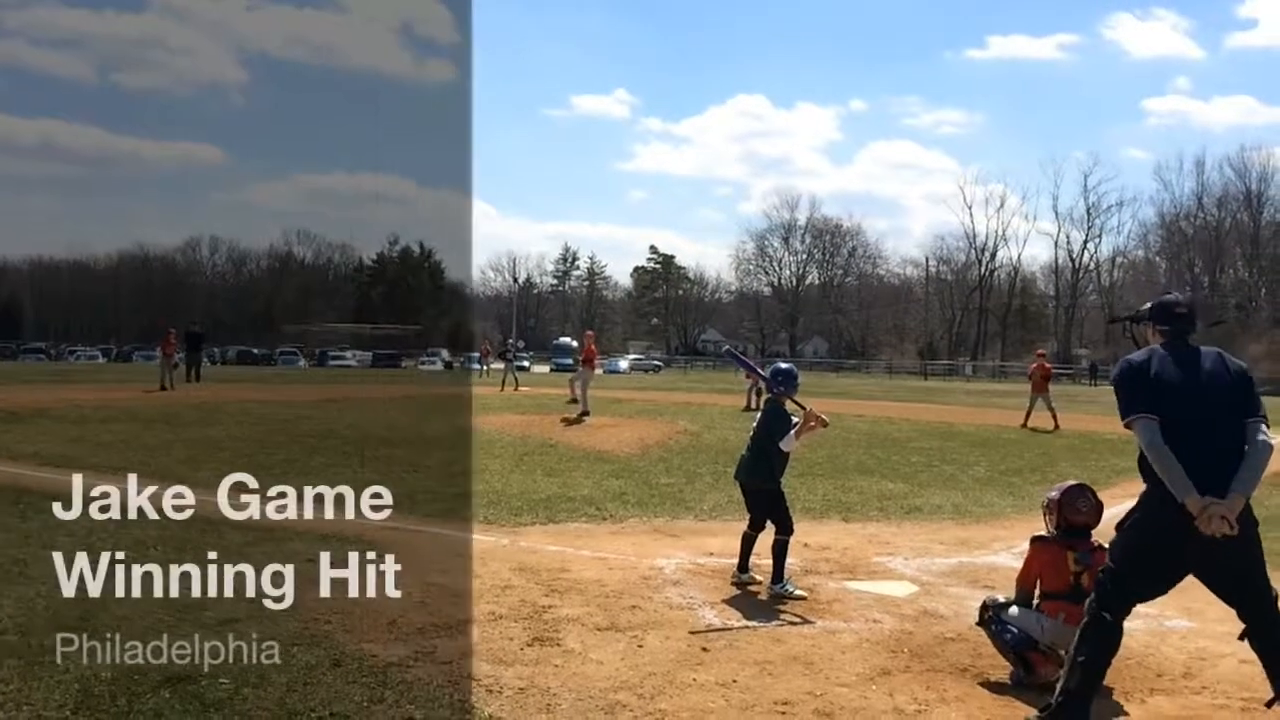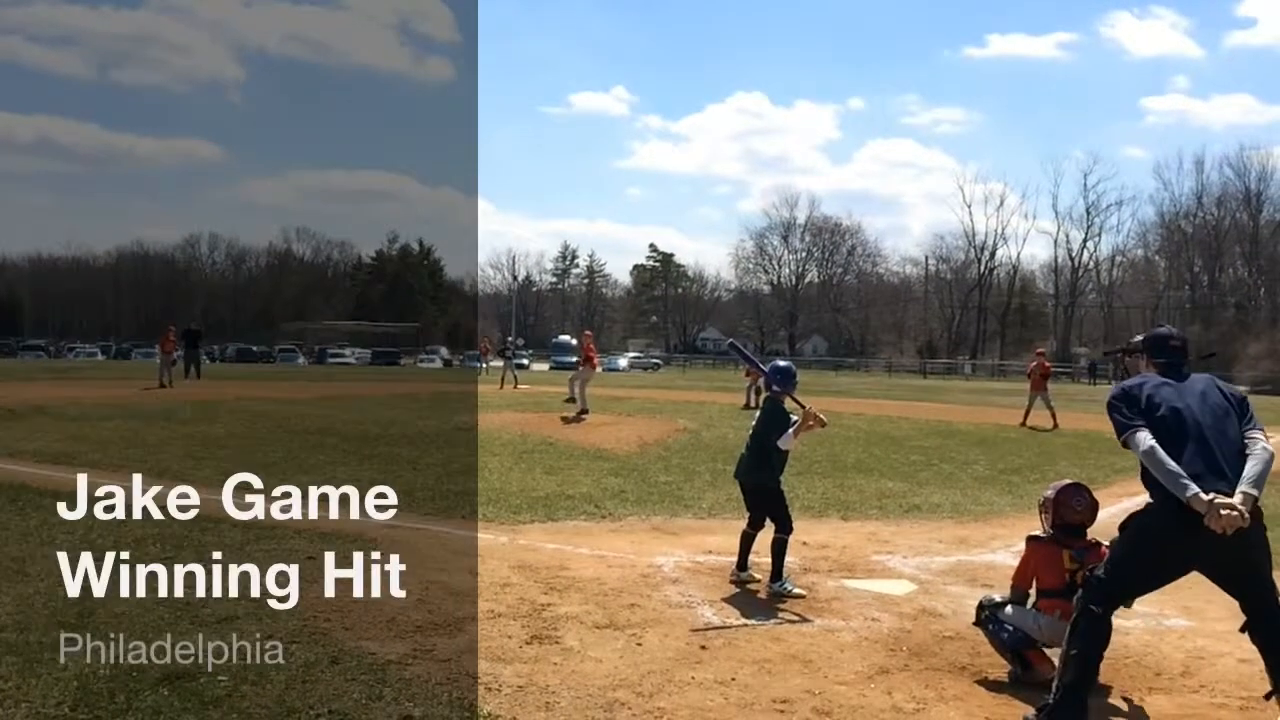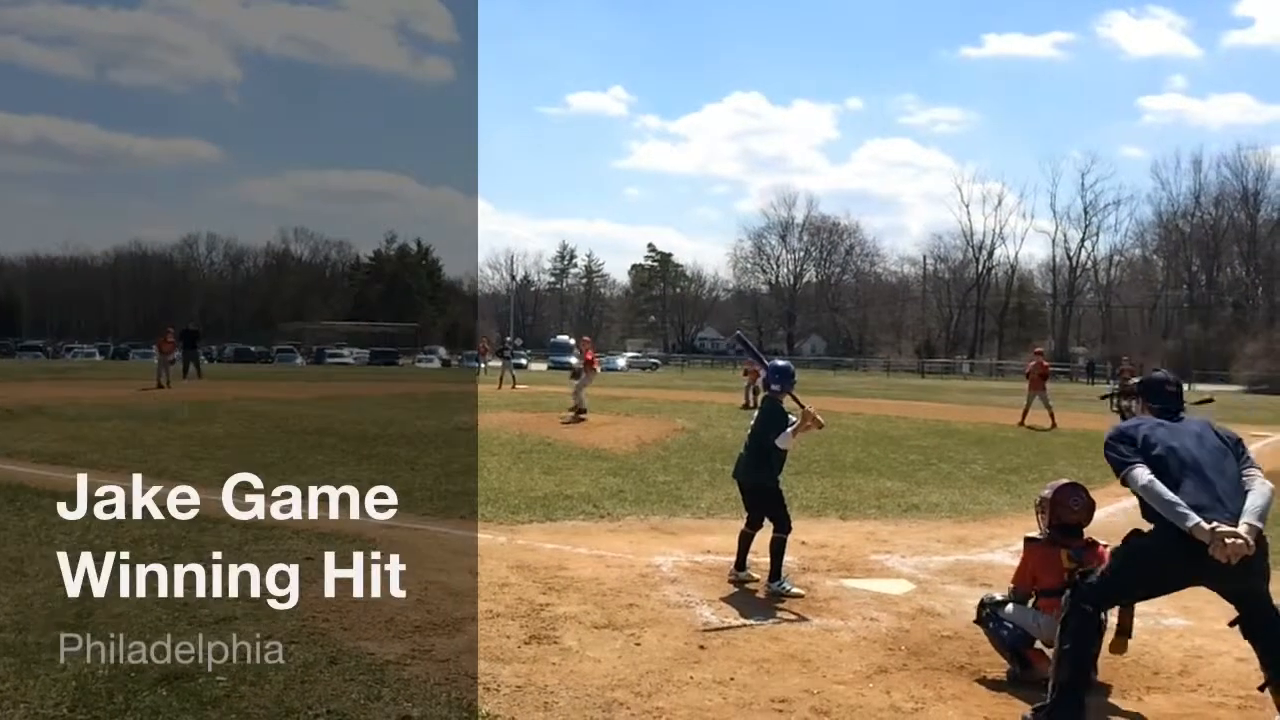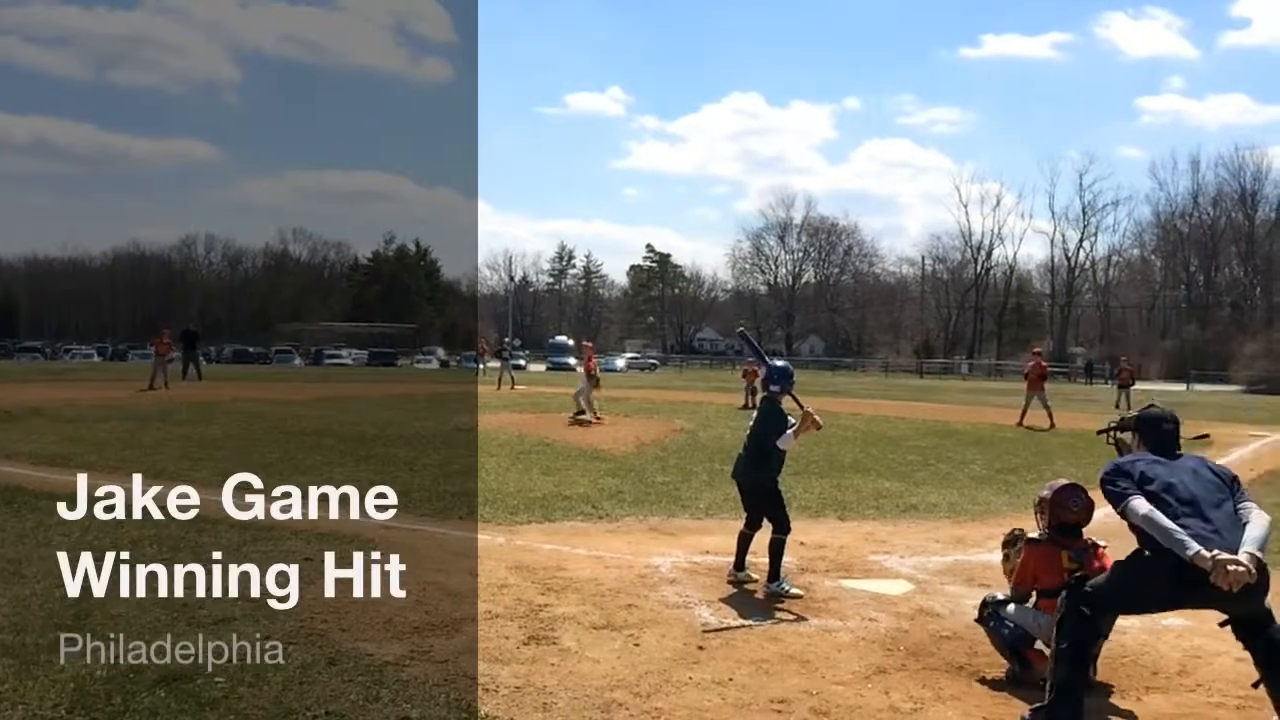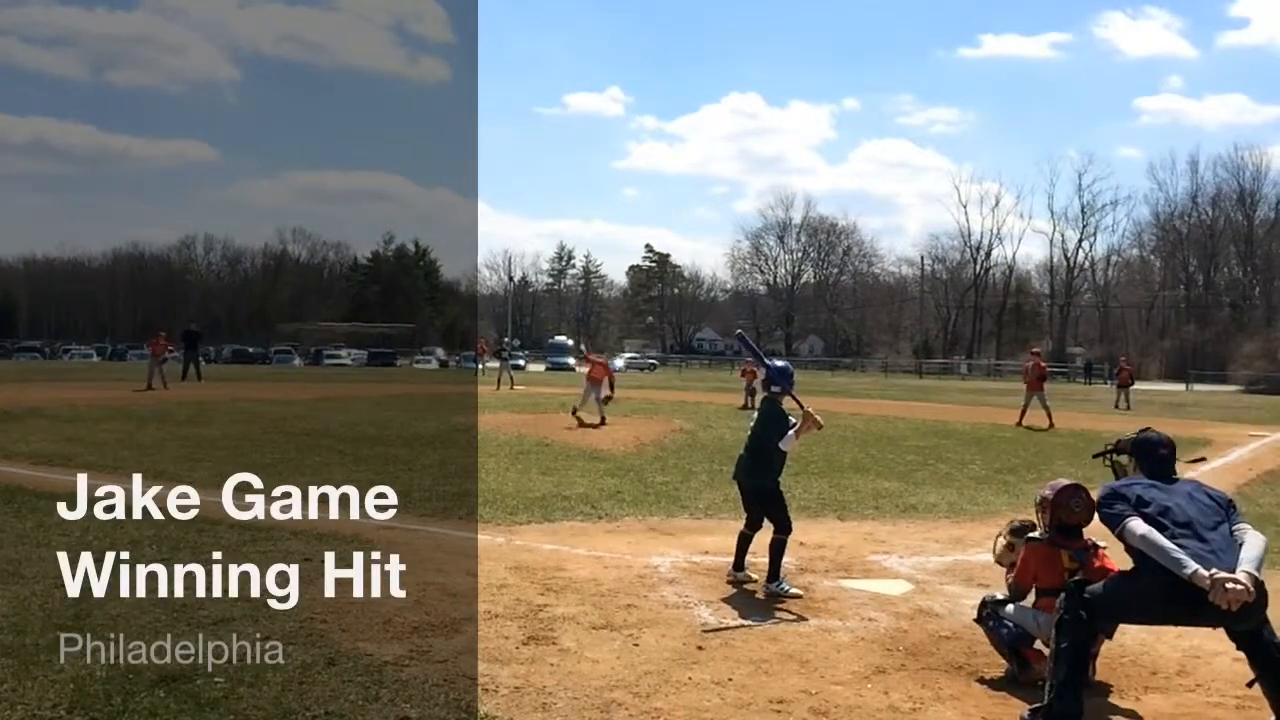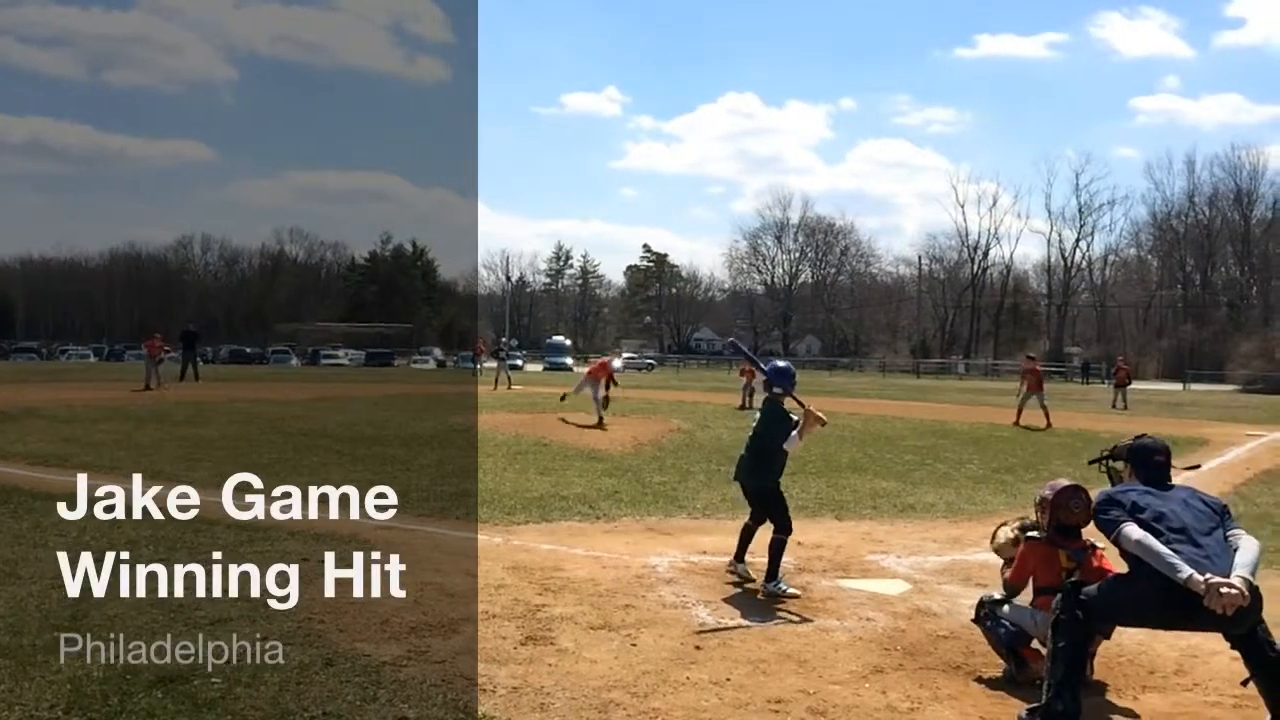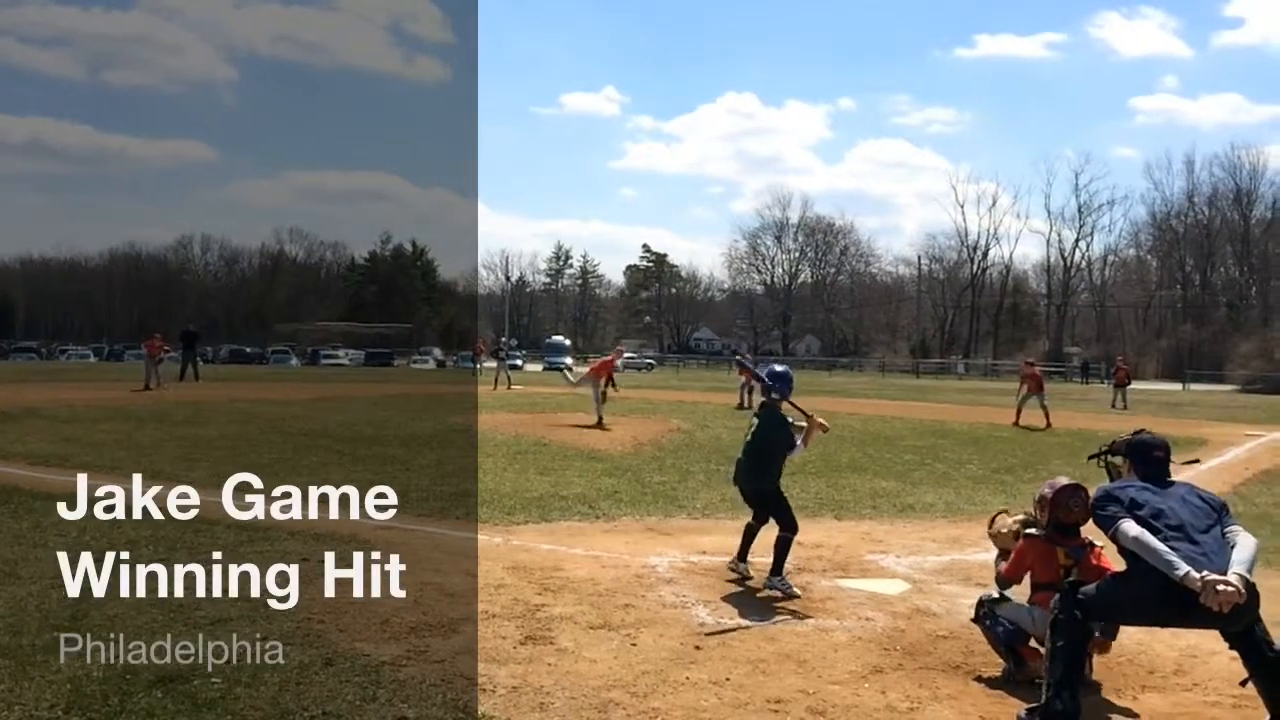
dt=0.2s
person 1, frame 1
left shoulder: (1136, 367)
right shoulder: (1233, 368)
left elbow: (1151, 440)
left wrist: (1194, 503)
right wrist: (1232, 503)
left hip: (1166, 511)
right hip: (1231, 515)
left knee: (1107, 607)
person 1, frame 2
left shoulder: (1129, 392)
right shoulder: (1226, 392)
left elbow: (1147, 449)
left wrist: (1199, 501)
right wrist: (1242, 499)
left hip: (1174, 516)
right hip: (1240, 519)
left knee: (1096, 599)
person 1, frame 3
left shoulder: (1126, 432)
right shoulder: (1221, 433)
left elbow: (1144, 483)
left wrist: (1201, 530)
right wrist: (1247, 531)
left hip: (1179, 541)
right hip: (1243, 545)
left knee: (1085, 600)
person 1, frame 4
left shoulder: (1121, 468)
right shoulder: (1216, 470)
left elbow: (1143, 513)
left wrist: (1202, 559)
right wrist: (1248, 560)
left hip: (1180, 570)
right hip: (1245, 576)
left knee: (1080, 602)
person 1, frame 5
left shoulder: (1117, 492)
right shoulder: (1210, 493)
left elbow: (1141, 534)
right elbow: (1254, 537)
left wrist: (1199, 577)
right wrist: (1245, 580)
left hip: (1179, 591)
right hip: (1241, 592)
left knee: (1077, 605)
person 1, frame 6
left shoulder: (1112, 499)
right shoulder: (1206, 500)
left elbow: (1137, 539)
right elbow: (1248, 542)
left wrist: (1195, 582)
right wrist: (1239, 583)
left hip: (1172, 596)
right hip: (1236, 598)
left knee: (1073, 606)
person 1, frame 7
left shoulder: (1110, 494)
right shoulder: (1204, 496)
left elbow: (1134, 536)
right elbow: (1245, 539)
left wrist: (1192, 580)
right wrist: (1236, 579)
left hip: (1167, 593)
right hip: (1232, 596)
left knee: (1072, 606)
person 2, frame 1
left shoulder: (771, 408)
right shoulder: (777, 412)
left elbow: (791, 430)
right elbow: (786, 444)
left wrist: (812, 424)
right wrist: (805, 423)
left hip: (749, 474)
right hip: (762, 478)
left knee: (757, 521)
right knee: (784, 526)
left ankle: (741, 571)
right ankle: (777, 583)
person 2, frame 2
left shoulder: (771, 406)
right shoulder: (776, 410)
left elbow: (790, 428)
right elbow: (784, 442)
left wrist: (810, 423)
right wrist: (803, 422)
left hip: (749, 472)
right hip: (762, 477)
left knee: (756, 519)
right knee: (783, 525)
left ankle: (740, 570)
right ankle: (776, 582)
person 2, frame 3
left shoulder: (769, 405)
right shoulder: (774, 409)
left elbow: (788, 428)
right elbow: (782, 442)
left wrist: (808, 423)
right wrist: (802, 422)
left hip: (747, 472)
right hip: (761, 476)
left knee: (755, 519)
right knee: (782, 524)
left ankle: (739, 569)
right ankle: (775, 582)
person 2, frame 4
left shoulder: (767, 406)
right shoulder: (773, 411)
left elbow: (788, 428)
right elbow: (783, 443)
left wrist: (806, 424)
right wrist: (802, 423)
left hip: (747, 473)
right hip: (760, 477)
left knee: (754, 520)
right knee: (781, 525)
left ankle: (738, 570)
right ankle: (774, 582)
person 2, frame 5
left shoulder: (768, 407)
right shoulder: (774, 411)
left elbow: (789, 429)
right elbow: (785, 444)
left wrist: (808, 424)
right wrist: (804, 424)
left hip: (747, 474)
right hip: (761, 478)
left knee: (754, 520)
right knee: (783, 526)
left ankle: (737, 570)
right ankle: (773, 582)
person 2, frame 6
left shoulder: (770, 407)
right shoulder: (777, 412)
left elbow: (793, 427)
right elbow: (790, 445)
left wrist: (810, 421)
right wrist: (807, 422)
left hip: (748, 473)
right hip: (762, 478)
left knee: (758, 516)
right knee: (783, 526)
left ankle: (738, 562)
right ankle: (771, 582)
person 2, frame 7
left shoulder: (764, 410)
right shoulder: (775, 419)
left elbow: (788, 428)
right elbow: (794, 451)
left wrist: (811, 426)
right wrist: (811, 429)
left hip: (746, 475)
right hip: (761, 481)
left knee: (761, 515)
right knee: (788, 525)
left ankle: (740, 560)
right ankle: (775, 577)
person 3, frame 1
left shoulder: (1042, 547)
right shoulder: (1101, 554)
left elbow: (1022, 598)
left hip: (1054, 631)
left knee: (992, 609)
left ankle: (1036, 667)
person 3, frame 2
left shoulder: (1038, 546)
right shoulder: (1099, 551)
left elbow: (1017, 597)
left hip: (1050, 629)
left knee: (988, 608)
left ankle: (1034, 665)
person 3, frame 3
left shoulder: (1036, 547)
right shoulder: (1096, 550)
left elbow: (1015, 597)
left hip: (1050, 628)
left knee: (990, 607)
left ankle: (1035, 665)
person 3, frame 4
left shoulder: (1036, 547)
right shoulder: (1096, 551)
left elbow: (1019, 598)
left wrist: (1011, 565)
left hip: (1050, 628)
left knee: (991, 606)
left ankle: (1031, 665)
person 3, frame 5
left shoulder: (1036, 546)
right shoulder: (1095, 551)
left elbow: (1016, 594)
left wrist: (1012, 564)
right wrist: (1101, 633)
left hip: (1050, 628)
left knee: (990, 606)
left ankle: (1030, 664)
person 3, frame 6
left shoulder: (1034, 545)
right shoulder: (1093, 552)
left elbow: (1010, 590)
left wrist: (1009, 559)
right wrist: (1098, 635)
left hip: (1047, 627)
left knee: (988, 606)
left ankle: (1028, 664)
person 3, frame 7
left shoulder: (1032, 542)
right shoulder: (1092, 550)
left elbow: (1003, 582)
left wrist: (1004, 551)
right wrist: (1106, 636)
left hip: (1045, 624)
left knee: (987, 606)
left ankle: (1027, 662)
